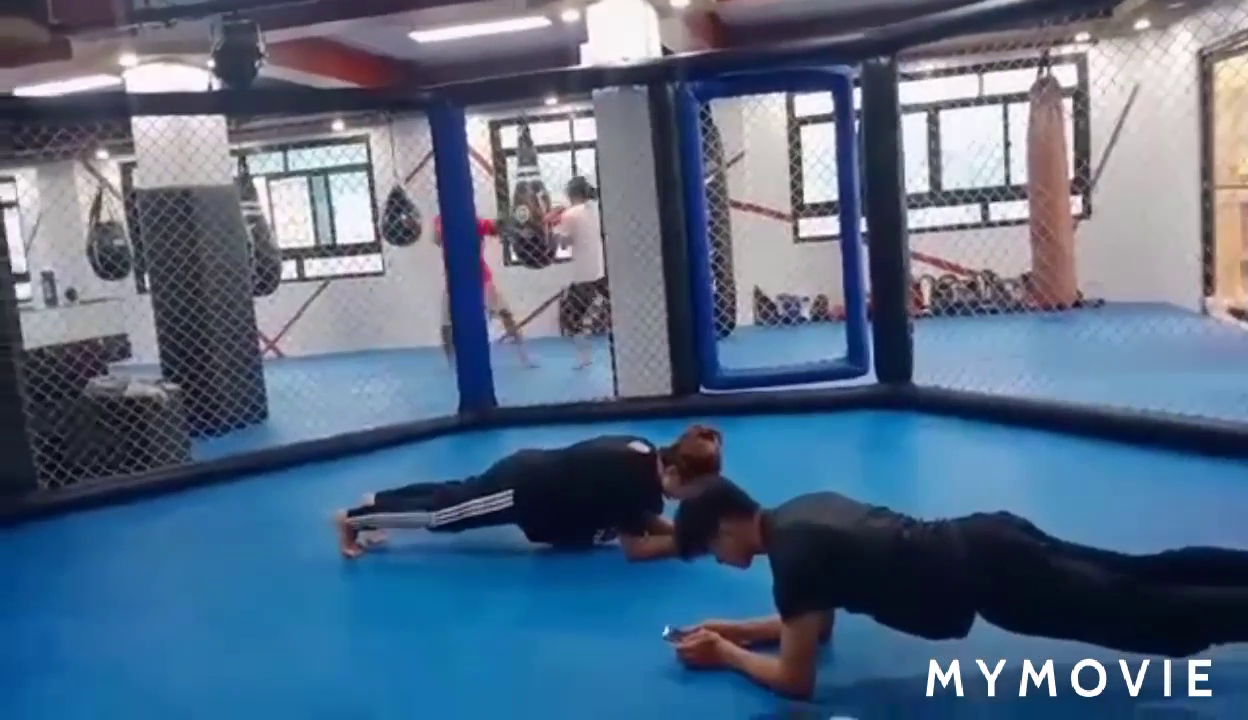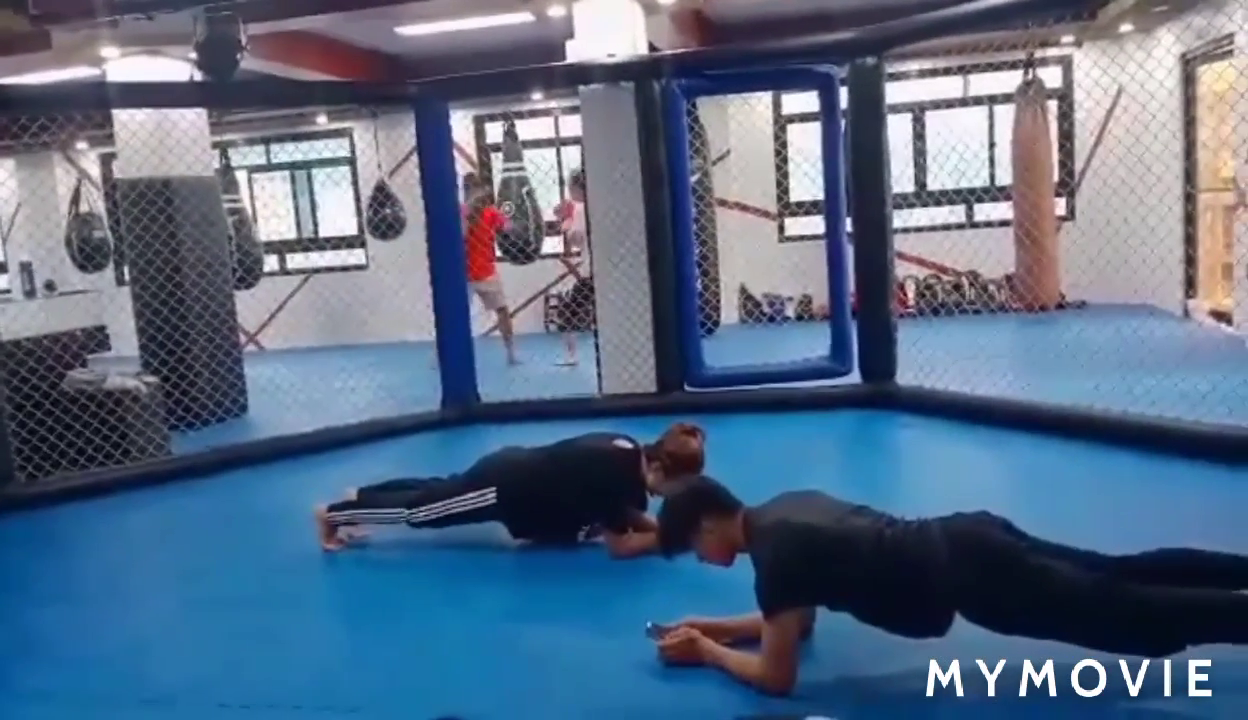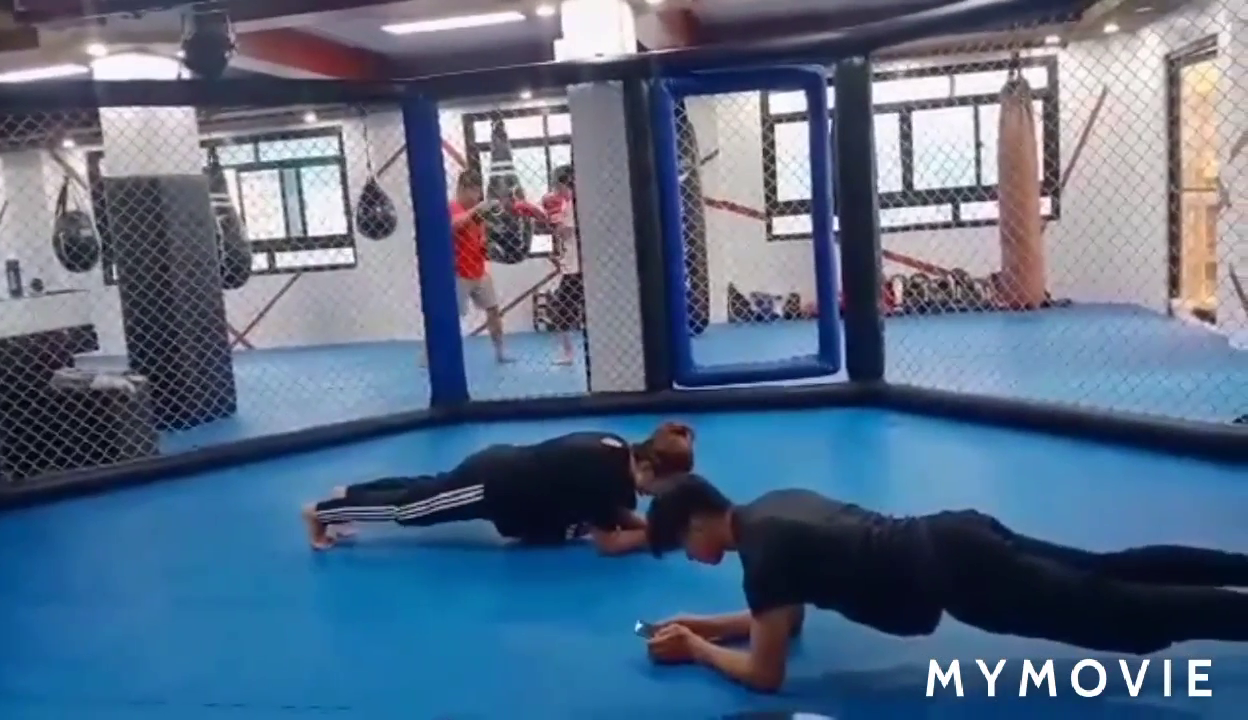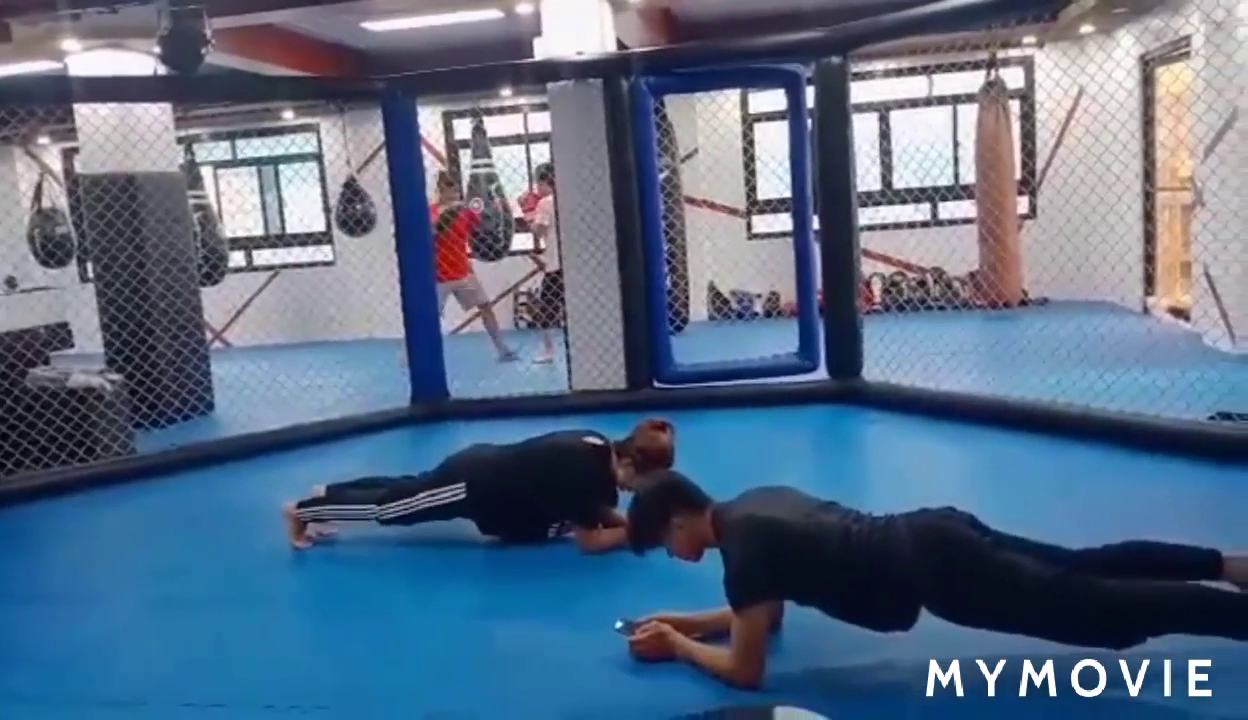
dt=0.3s
person 1, frame 1
left shoulder: (794, 554)
right shoulder: (798, 514)
left elbow: (796, 678)
right elbow: (814, 619)
left wrist: (727, 654)
right wrist: (735, 628)
left hip: (989, 575)
right hip: (989, 540)
left knee: (1150, 617)
right knee: (1142, 578)
person 1, frame 2
left shoulder: (776, 552)
right shoulder: (782, 512)
left elbow: (777, 675)
right elbow: (796, 619)
left wrist: (708, 651)
right wrist: (716, 625)
left hip: (970, 576)
right hip: (969, 539)
left knee: (1133, 620)
right knee: (1124, 578)
person 1, frame 3
left shoulder: (763, 551)
right shoulder: (769, 511)
left elbow: (766, 673)
right elbow: (785, 617)
left wrist: (696, 649)
right wrist: (703, 624)
left hip: (958, 574)
right hip: (957, 538)
left knee: (1120, 616)
right knee: (1109, 574)
person 1, frame 4
left shoulder: (745, 548)
right shoulder: (751, 507)
left elbow: (745, 668)
right elbow: (764, 614)
left wrist: (678, 646)
right wrist: (683, 621)
left hip: (935, 572)
right hip: (935, 535)
left knee: (1097, 613)
right knee: (1087, 571)
person 2, frame 1
left shoulder: (647, 457)
right shoulder: (635, 476)
left elbow: (648, 520)
right elbow: (636, 546)
left wrist: (679, 529)
left hip: (531, 473)
right hip: (524, 490)
left knee: (453, 496)
right knee: (439, 512)
left ankle: (377, 502)
right ankle: (353, 518)
person 2, frame 2
left shoulder: (631, 454)
right shoulder: (619, 473)
left elbow: (631, 516)
right elbow: (620, 543)
left hip: (514, 470)
right hip: (507, 488)
left knee: (436, 493)
right knee: (421, 509)
left ankle: (359, 498)
right ankle: (334, 513)
person 2, frame 3
left shoulder: (619, 453)
right shoulder: (607, 471)
left elbow: (619, 513)
right elbow: (608, 541)
left wrist: (650, 524)
left hip: (502, 468)
right hip: (495, 485)
left knee: (425, 490)
right knee: (408, 506)
left ankle: (347, 495)
right ankle: (322, 512)
person 2, frame 4
left shoulder: (601, 450)
right shoulder: (587, 469)
left elbow: (600, 511)
right elbow: (589, 539)
left wrist: (629, 522)
left hip: (485, 467)
right hip: (476, 485)
left knee: (405, 491)
right knee: (390, 506)
left ankle: (327, 495)
right ankle: (303, 510)
person 3, frame 1
left shoulder: (570, 215)
right shoulder: (598, 210)
left elbow: (563, 243)
right elbow: (605, 237)
left wrist: (556, 226)
left hip: (585, 276)
right hip: (607, 272)
left knee: (574, 317)
left ankle: (584, 356)
person 3, frame 2
left shoulder: (580, 209)
left elbow: (575, 241)
left wrist: (566, 222)
left hip: (592, 271)
left knee: (570, 310)
left ankle: (571, 354)
person 3, frame 3
left shoulder: (569, 204)
left elbow: (564, 234)
left wrist: (555, 215)
left hip: (575, 267)
left knee: (563, 308)
left ankle: (568, 353)
person 3, frame 4
left shoulder: (545, 202)
left elbow: (538, 232)
left wrist: (530, 214)
left hip: (556, 264)
left knee: (547, 306)
left ankle: (548, 350)
person 4, frame 1
left shoulder: (479, 224)
right shoulder: (441, 223)
left elbow: (501, 230)
right elbow: (438, 239)
left hip: (482, 280)
left knee: (505, 313)
right knee: (446, 326)
left ankle: (524, 357)
right ankle: (451, 363)
person 4, frame 2
left shoulder: (491, 212)
left elbow: (508, 228)
right wrist: (470, 211)
left hip: (486, 274)
left knee: (503, 310)
left ankle: (511, 353)
person 4, frame 3
left shoulder: (476, 212)
right shoulder: (452, 209)
right elbow: (456, 225)
left wrist: (487, 247)
right wrist: (479, 208)
left hip: (478, 273)
right hip: (458, 275)
left knee: (493, 309)
left ankle: (499, 351)
person 4, frame 4
left shoulder: (464, 211)
right shoulder: (429, 213)
right wrist: (440, 216)
left hip: (463, 273)
right hip: (438, 277)
left knee: (485, 306)
left ankle: (502, 348)
